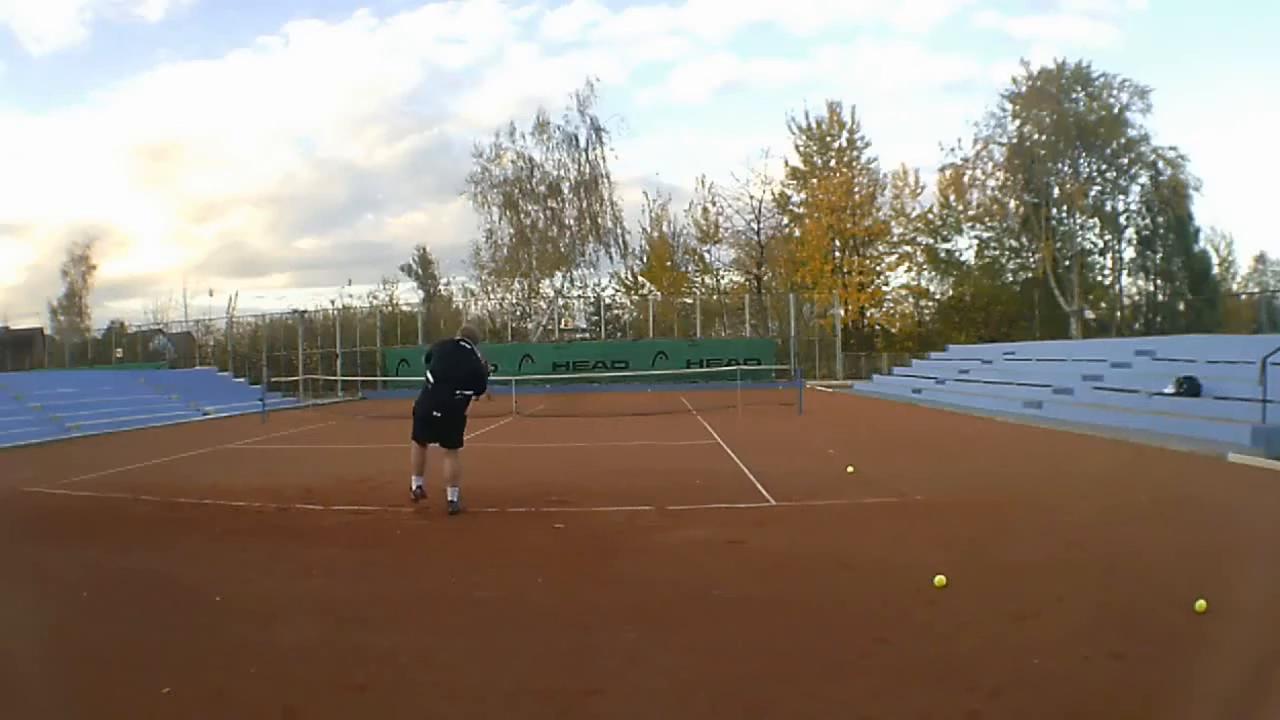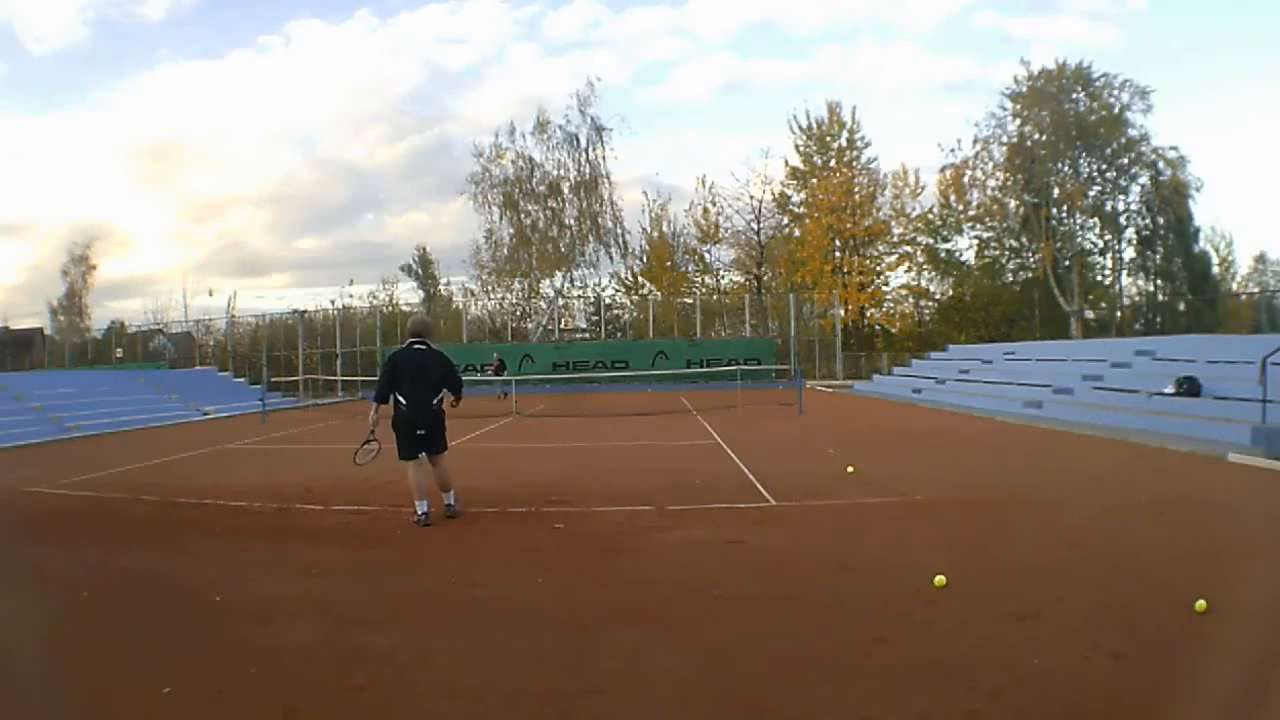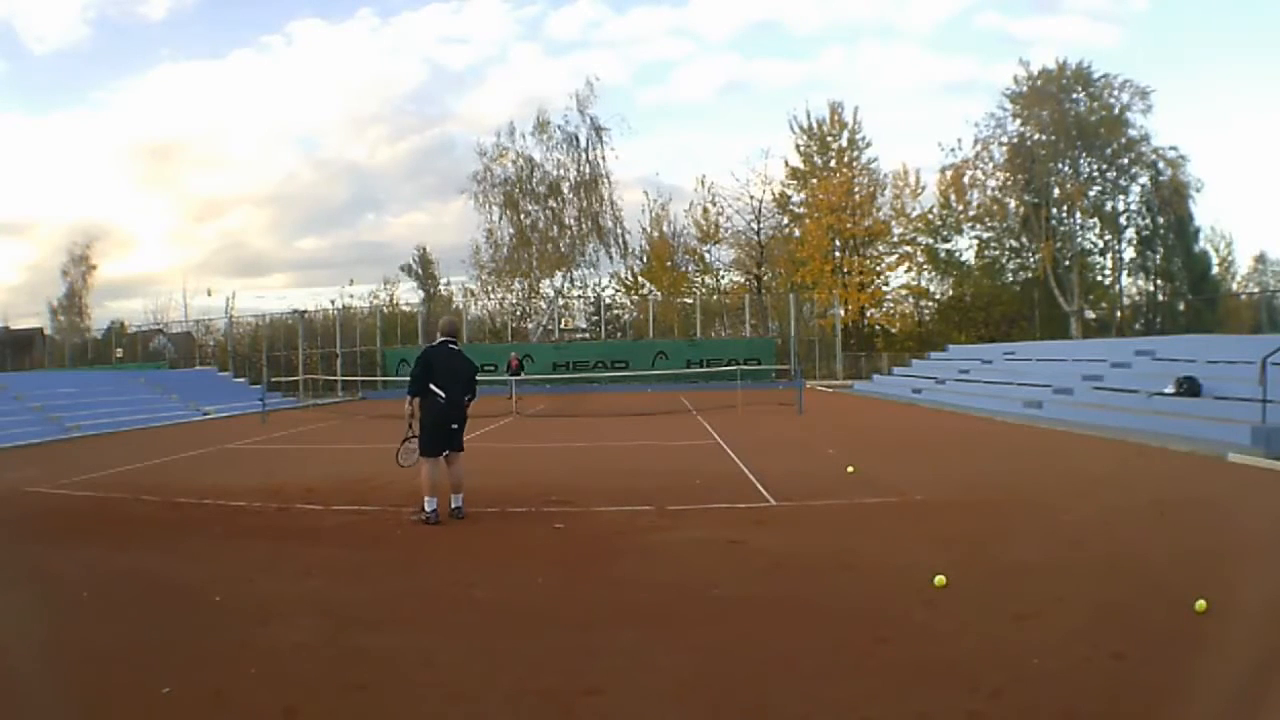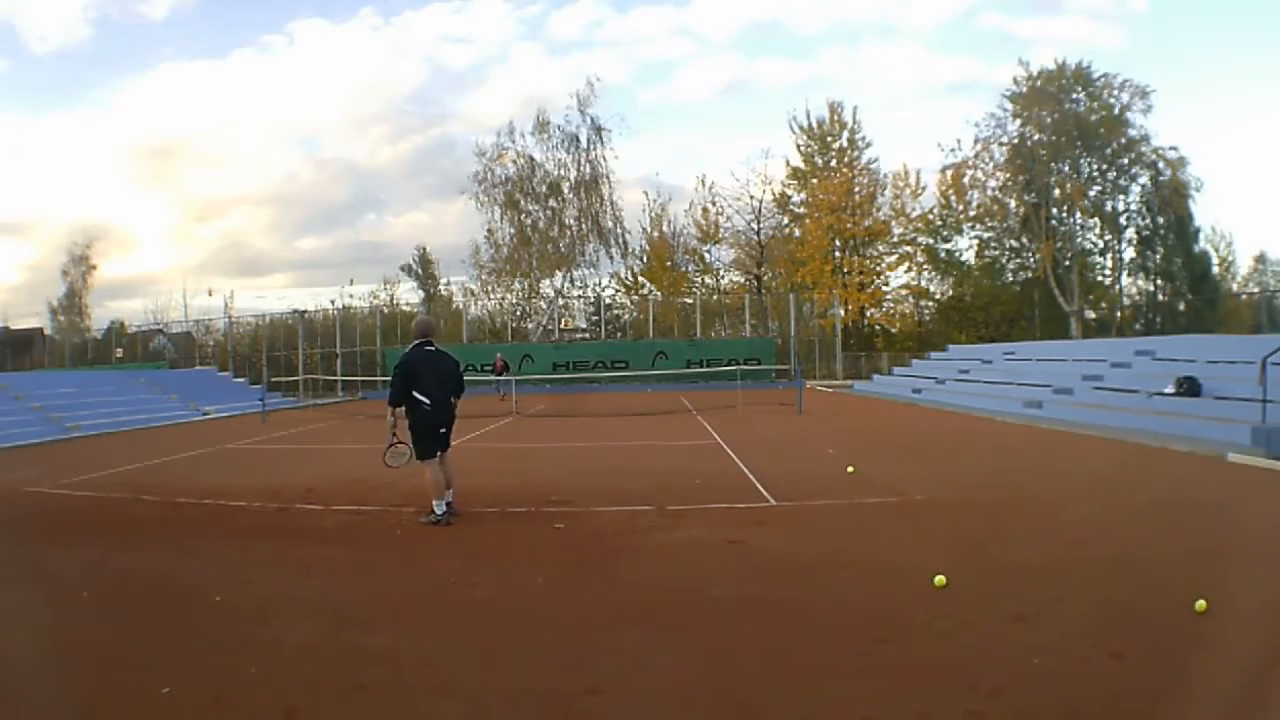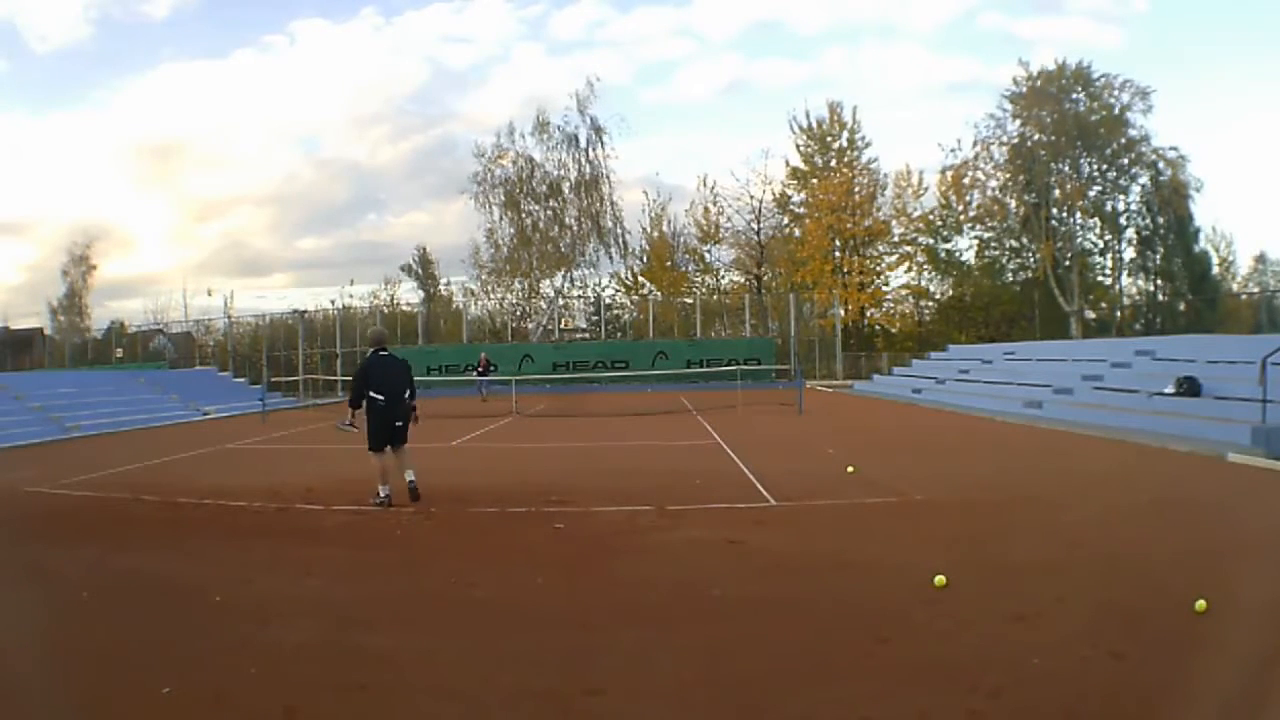
dt=1s
person 1, frame 1
left shoulder: (443, 347)
right shoulder: (476, 363)
left elbow: (428, 357)
right elbow: (479, 389)
right wrist: (484, 370)
left hip: (427, 405)
right hip: (453, 411)
left knee: (419, 444)
right knee: (451, 453)
left ankle: (417, 486)
right ankle: (453, 500)
person 1, frame 2
left shoulder: (397, 357)
right shoulder: (440, 358)
left elbow: (384, 386)
right elbow: (455, 385)
left wrist: (375, 411)
right wrist: (456, 399)
left hip: (406, 419)
right hip: (433, 418)
left knee: (414, 464)
right knee: (438, 461)
left ankle: (422, 512)
right ankle: (450, 504)
person 1, frame 3
left shoulder: (430, 352)
right shoulder: (465, 361)
left elbow: (417, 380)
right elbow: (470, 391)
left wrist: (409, 404)
left hip: (434, 414)
right hip: (457, 414)
left knee: (429, 460)
right knee: (454, 460)
left ankle: (430, 510)
right ankle: (457, 507)
person 1, frame 4
left shoulder: (408, 359)
right shoulder: (447, 358)
left elbow: (397, 389)
right elbow: (458, 387)
left wrist: (392, 415)
left hip: (422, 417)
right hip: (445, 415)
left knee: (430, 463)
right knee: (442, 458)
left ankle: (440, 512)
right ankle: (448, 503)
person 1, frame 5
left shoulder: (367, 365)
right shoulder: (401, 363)
left elbow: (357, 392)
right elbow: (410, 388)
left wrist: (351, 414)
right wrist: (413, 410)
left hip: (379, 414)
right hip: (401, 413)
left knee: (379, 453)
right knee: (398, 449)
left ankle: (384, 495)
right ankle: (411, 480)
